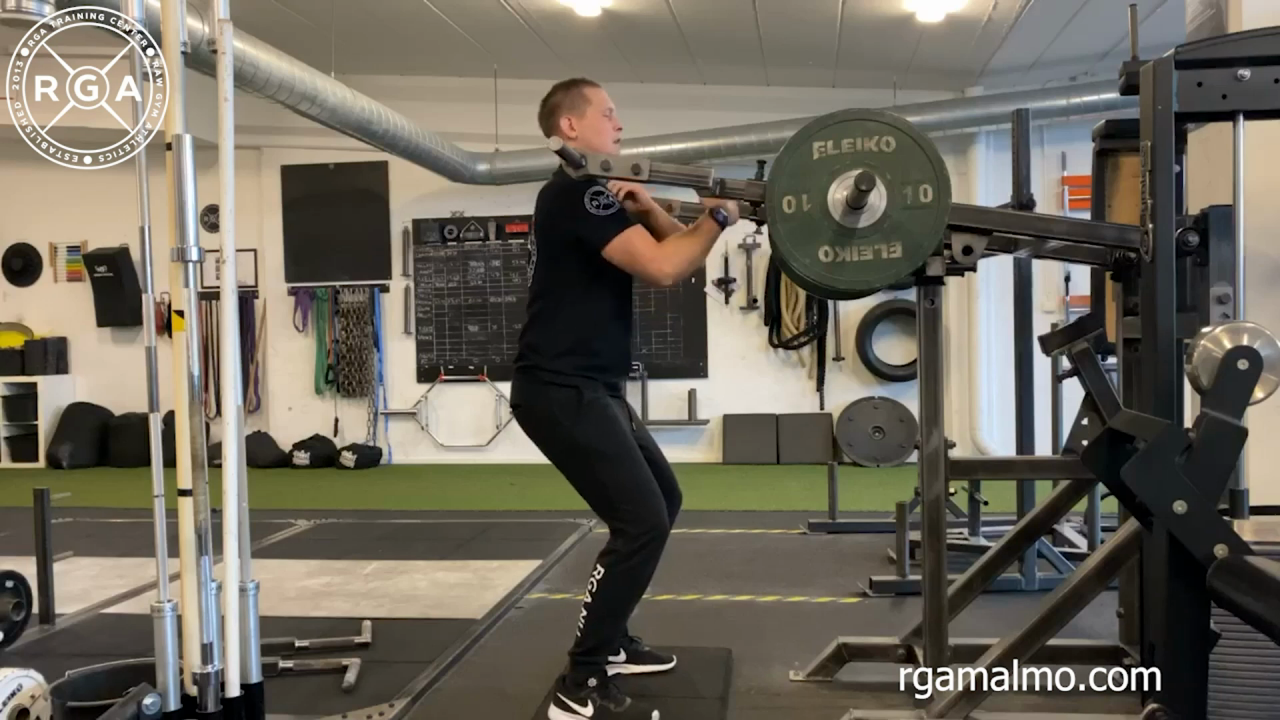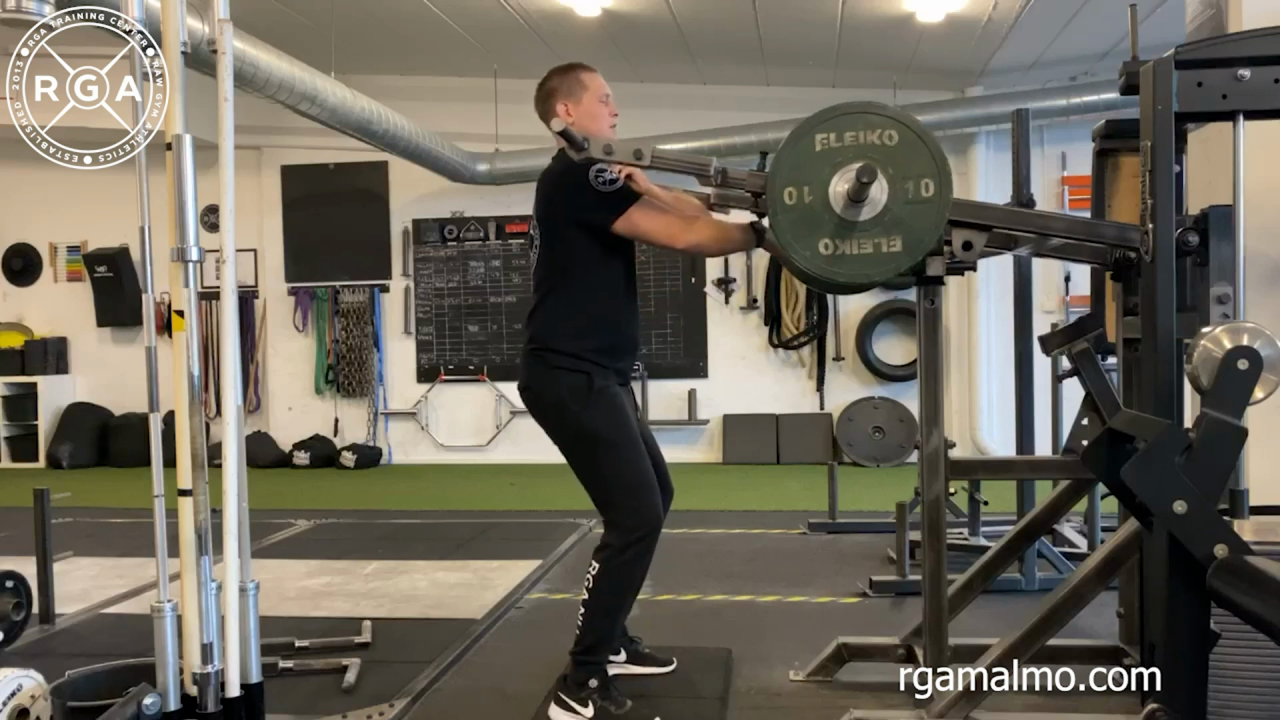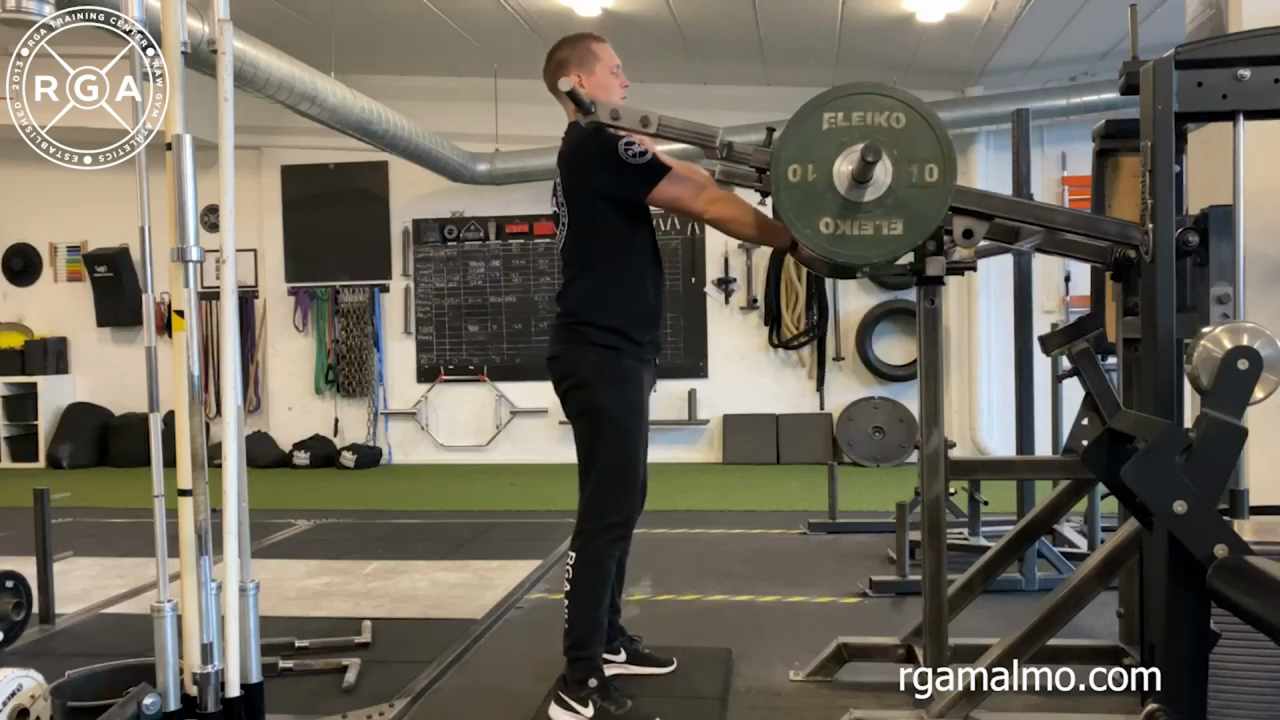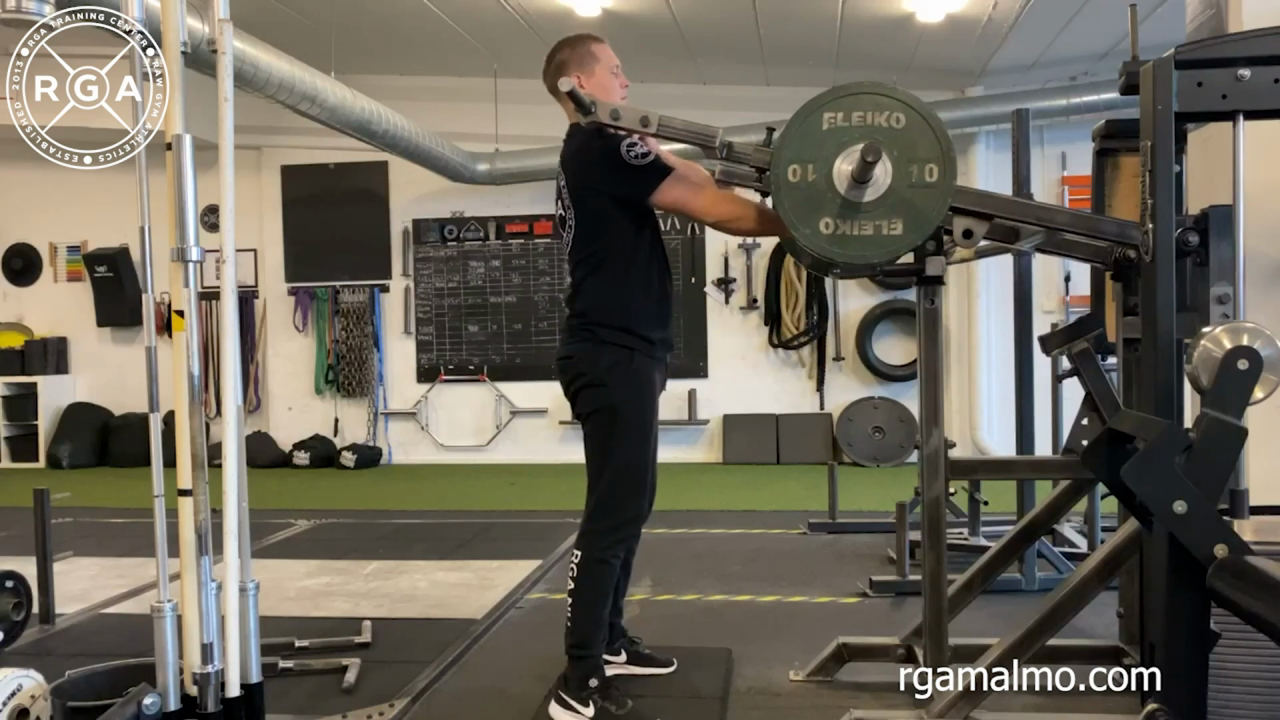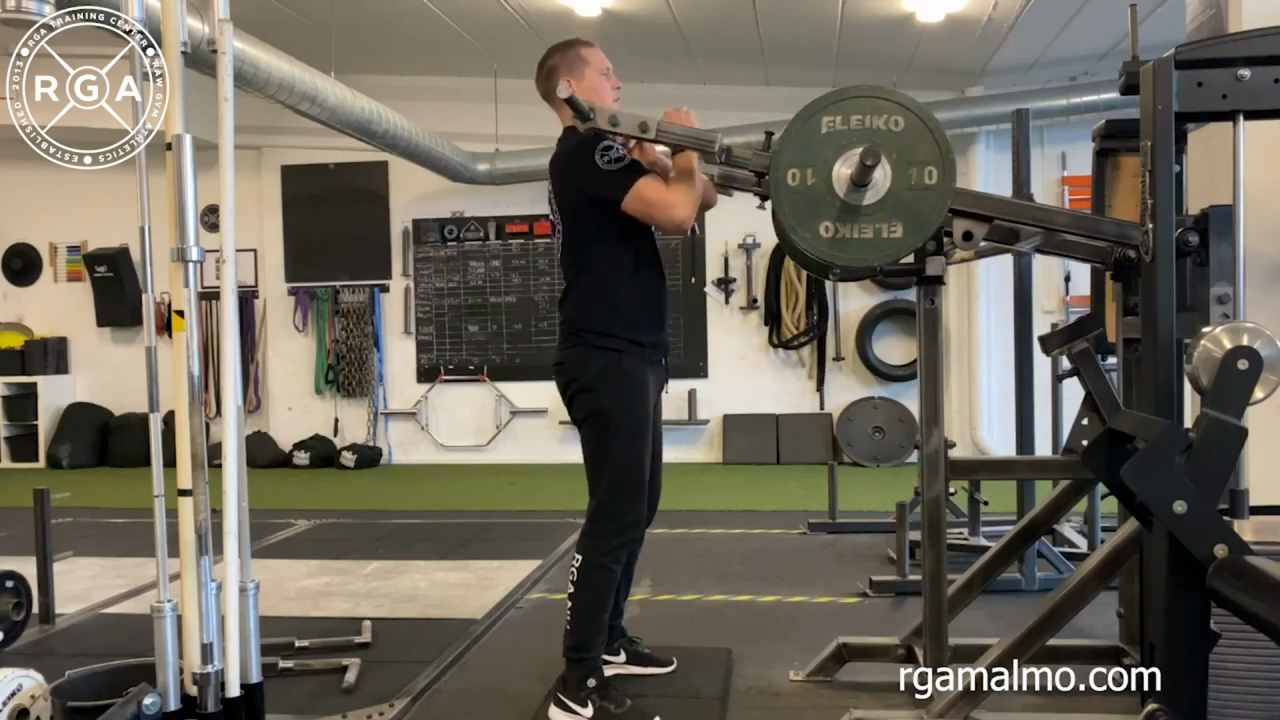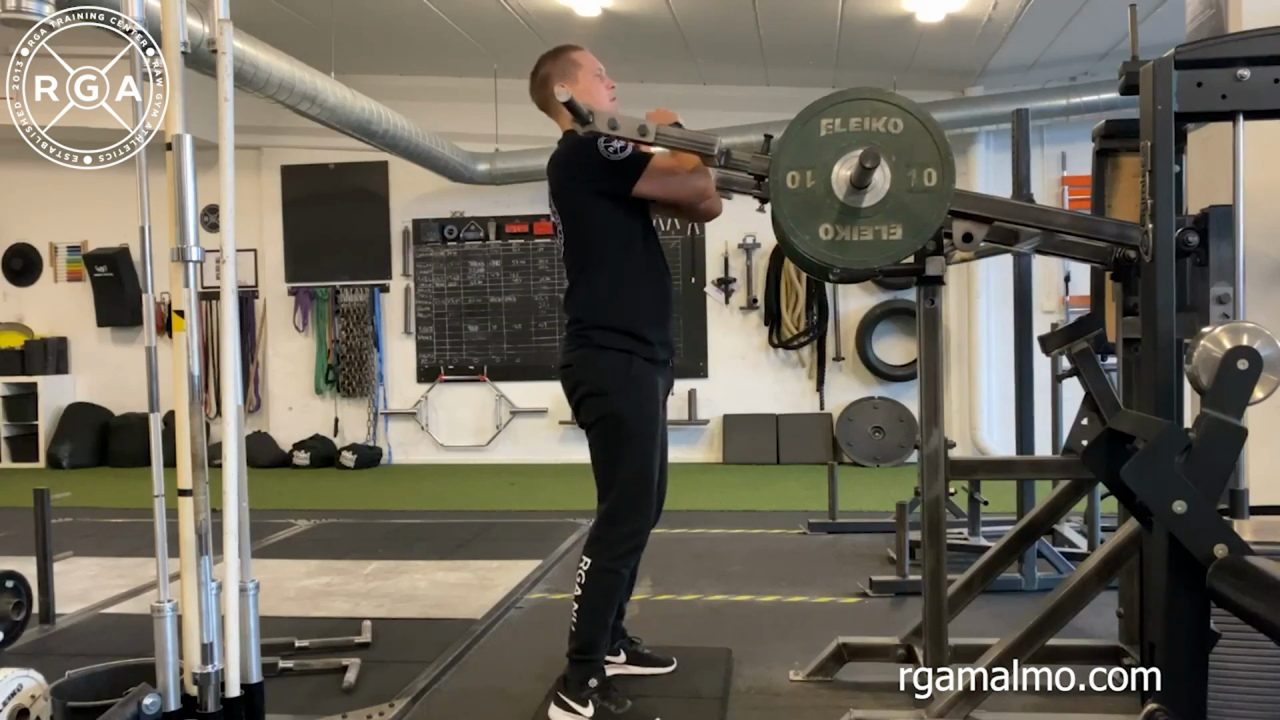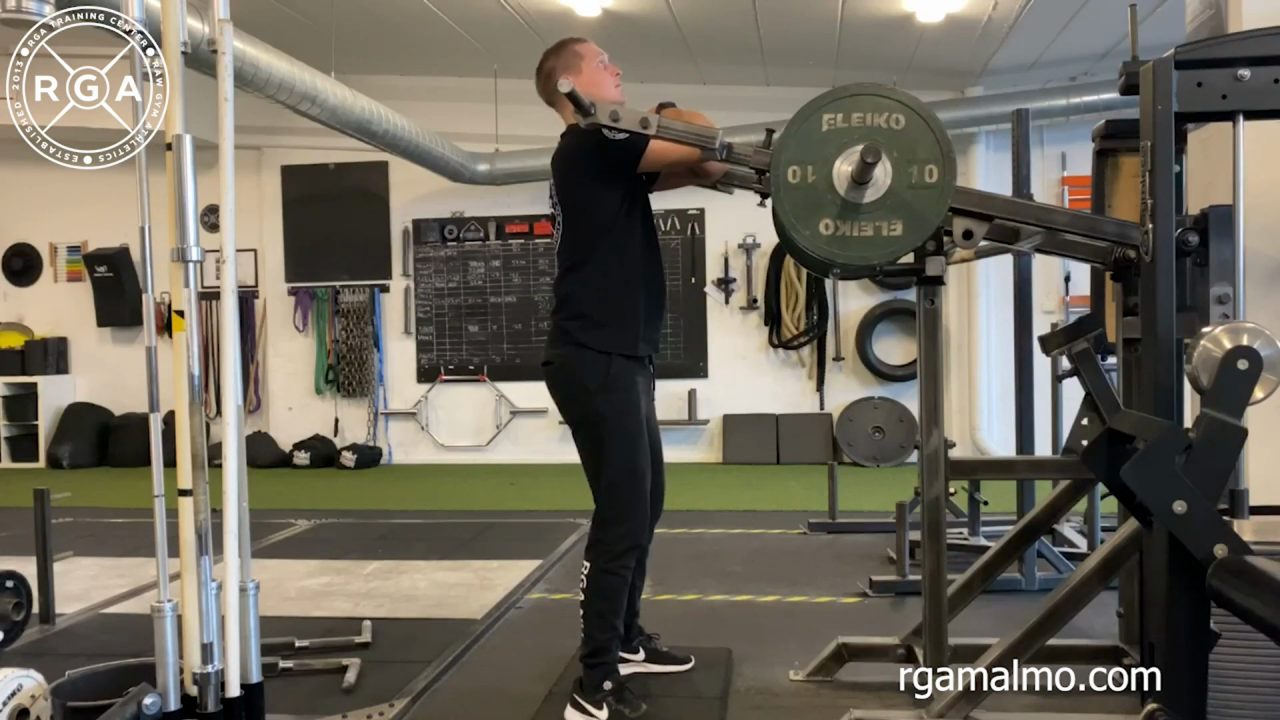
dt=0.5s
person 1, frame 1
left shoulder: (597, 196)
right shoulder: (573, 195)
left elbow: (669, 252)
right elbow: (665, 268)
left wrist: (646, 207)
right wrist: (718, 215)
left hip: (590, 387)
right hip: (561, 392)
left knee: (660, 505)
right knee: (641, 524)
left ankle: (609, 640)
person 1, frame 2
left shoulder: (592, 181)
right shoulder: (574, 178)
left elbow: (689, 213)
right elbow: (682, 235)
left wrist: (642, 187)
right wrist: (760, 234)
left hip: (595, 374)
right hip: (570, 377)
left knee: (652, 501)
right knee: (636, 518)
left ankle: (610, 642)
person 1, frame 3
left shoulder: (593, 150)
right shoulder: (597, 148)
left elbow: (694, 183)
right elbow: (707, 206)
left wrist: (653, 155)
right wrist: (794, 240)
left hip: (610, 351)
right hip: (599, 355)
left knee: (619, 503)
right knee: (608, 512)
left ankle: (606, 642)
person 1, frame 4
left shoulder: (596, 151)
right shoulder: (601, 148)
left elbow: (696, 184)
right elbow: (711, 207)
left wrist: (654, 152)
left hip: (620, 352)
right hip: (613, 355)
left knee: (627, 506)
right knee: (615, 511)
left ankle: (608, 642)
person 1, frame 5
left shoulder: (603, 157)
right shoulder: (586, 153)
left elbow: (701, 195)
right elbow: (680, 212)
left wrist: (662, 158)
right wrist: (682, 150)
left hip: (627, 357)
right hip: (605, 361)
left knee: (634, 509)
right knee: (615, 516)
left ankle: (607, 643)
person 1, frame 6
left shoulder: (606, 163)
right shoulder: (585, 154)
left elbow: (705, 205)
right elbow: (699, 188)
left wrist: (665, 149)
right wrist: (673, 135)
left hip: (632, 357)
right hip: (613, 361)
left knee: (636, 509)
right knee: (624, 516)
left ankle: (609, 642)
person 1, frame 7
left shoulder: (606, 154)
right shoulder: (591, 144)
left elbow: (701, 167)
right elbow: (703, 145)
left wrist: (682, 136)
right wrist: (672, 117)
left hip: (619, 356)
right hip: (594, 360)
left knee: (643, 506)
right knee: (622, 517)
left ankle: (626, 641)
